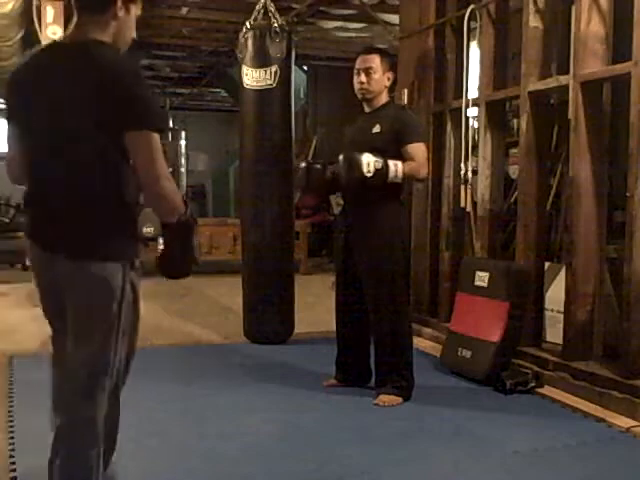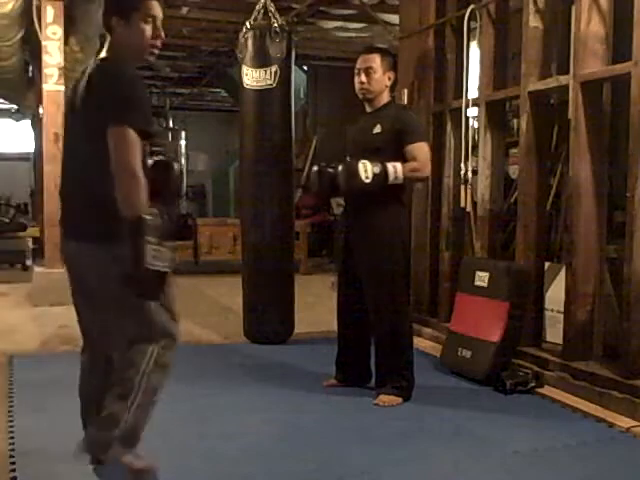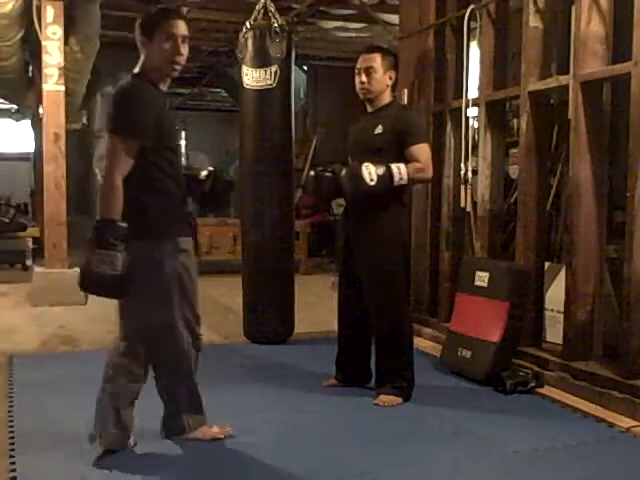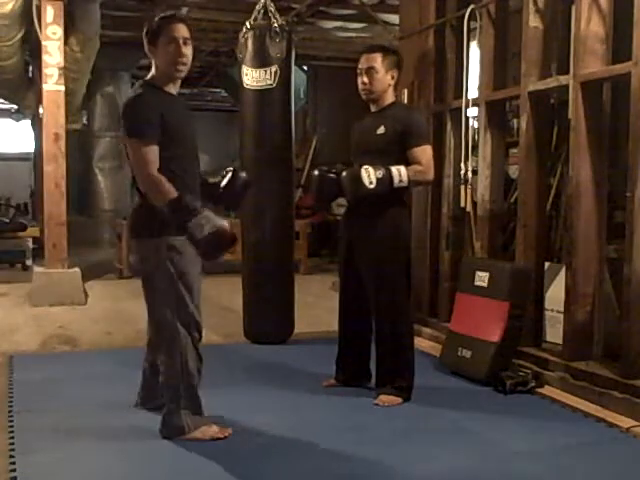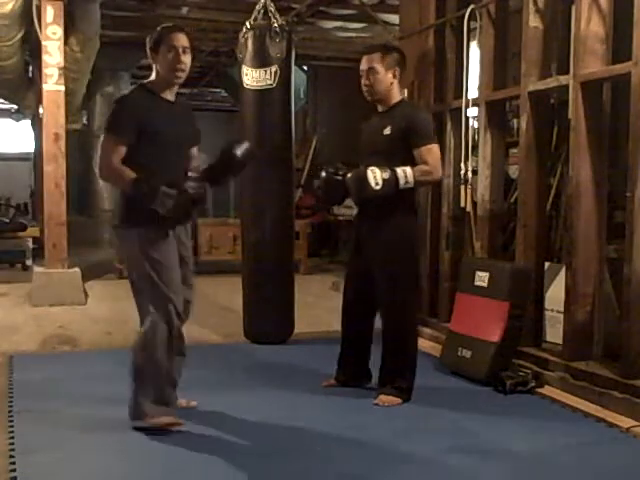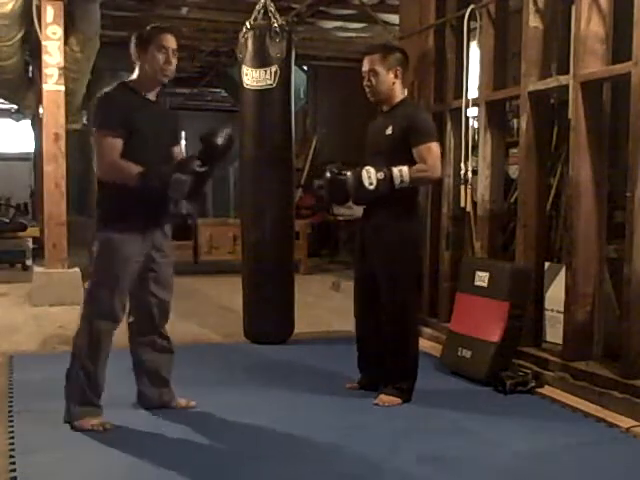
dt=0.4s
person 1, frame 1
left shoulder: (26, 72)
right shoulder: (122, 77)
left elbow: (16, 170)
right elbow: (154, 178)
right wrist: (180, 227)
left hip: (46, 244)
right hip: (102, 251)
left knee: (70, 363)
right knee: (95, 375)
person 1, frame 2
left shoulder: (90, 79)
right shoulder: (125, 83)
right elbow: (126, 168)
left wrist: (147, 182)
right wrist: (141, 239)
left hip: (80, 234)
right hip: (112, 239)
left knee: (100, 342)
right knee: (152, 334)
left ankle: (102, 438)
right ankle: (114, 440)
person 1, frame 3
left shoulder: (148, 96)
right shoulder: (137, 98)
right elbow: (114, 174)
left wrist: (192, 185)
right wrist: (107, 237)
left hip: (152, 235)
right hip: (160, 237)
left knee: (138, 335)
right knee: (178, 329)
left ankle: (112, 425)
right ankle: (185, 420)
person 1, frame 4
left shoulder: (176, 104)
right shoulder: (143, 104)
right elbow: (148, 176)
right wrist: (193, 215)
left hip: (182, 229)
right hip: (163, 231)
left knee: (169, 319)
right knee: (181, 323)
left ankle: (155, 393)
right ankle: (184, 418)
person 1, frame 5
left shoulder: (185, 113)
right shoulder: (132, 105)
right elbow: (108, 167)
left wrist: (216, 171)
right wrist: (149, 192)
left hip: (177, 224)
right hip: (143, 225)
left knee: (176, 310)
right knee: (163, 312)
left ankle: (161, 391)
right ankle: (147, 404)
person 1, frame 6
left shoulder: (166, 114)
right shoulder: (114, 102)
left elbow: (176, 167)
right elbow: (107, 164)
right wrist: (158, 178)
left hip: (155, 226)
right hip: (118, 227)
left knee: (154, 313)
right knee: (102, 314)
left ankle: (155, 390)
right ankle: (82, 404)
person 2, frame 1
left shoulder: (401, 119)
right shoulder: (354, 126)
left elbow: (420, 168)
left wrist: (379, 168)
right wrist: (333, 178)
left hip: (385, 219)
right hip: (352, 217)
left knee: (388, 303)
right knee: (349, 299)
left ankle: (396, 382)
right ankle: (351, 371)
person 2, frame 2
left shoulder: (402, 119)
right shoulder: (356, 126)
left elbow: (423, 168)
left wrist: (379, 172)
right wrist: (335, 180)
left hip: (386, 221)
right hip: (354, 219)
left knee: (389, 303)
right knee: (351, 301)
left ankle: (396, 383)
right ankle: (351, 371)
person 2, frame 3
left shoulder: (404, 119)
right shoulder: (358, 126)
left elbow: (424, 169)
left wrist: (384, 173)
right wrist: (335, 183)
left hip: (387, 221)
right hip: (355, 219)
left knee: (389, 303)
right knee: (351, 300)
left ankle: (397, 383)
right ankle: (351, 371)
person 2, frame 4
left shoulder: (407, 119)
right shoulder: (361, 125)
left elbow: (425, 171)
left wrist: (384, 175)
right wrist: (339, 181)
left hip: (388, 222)
right hip: (356, 219)
left knee: (390, 304)
right knee: (352, 301)
left ankle: (397, 383)
right ankle: (351, 371)
person 2, frame 5
left shoulder: (413, 118)
right shoulder: (371, 124)
left elbow: (432, 171)
left wrist: (389, 177)
right wrist: (347, 183)
left hip: (397, 223)
right hip: (367, 221)
left knee: (397, 304)
right knee: (356, 300)
left ankle: (397, 384)
right ankle: (352, 371)
person 2, frame 6
left shoulder: (414, 117)
right shoulder: (376, 122)
left elbow: (432, 170)
left wrist: (384, 177)
right wrist: (356, 183)
left hip: (400, 222)
right hip: (373, 219)
left knee: (398, 304)
right knee: (368, 301)
left ankle: (399, 384)
right ankle: (374, 374)
